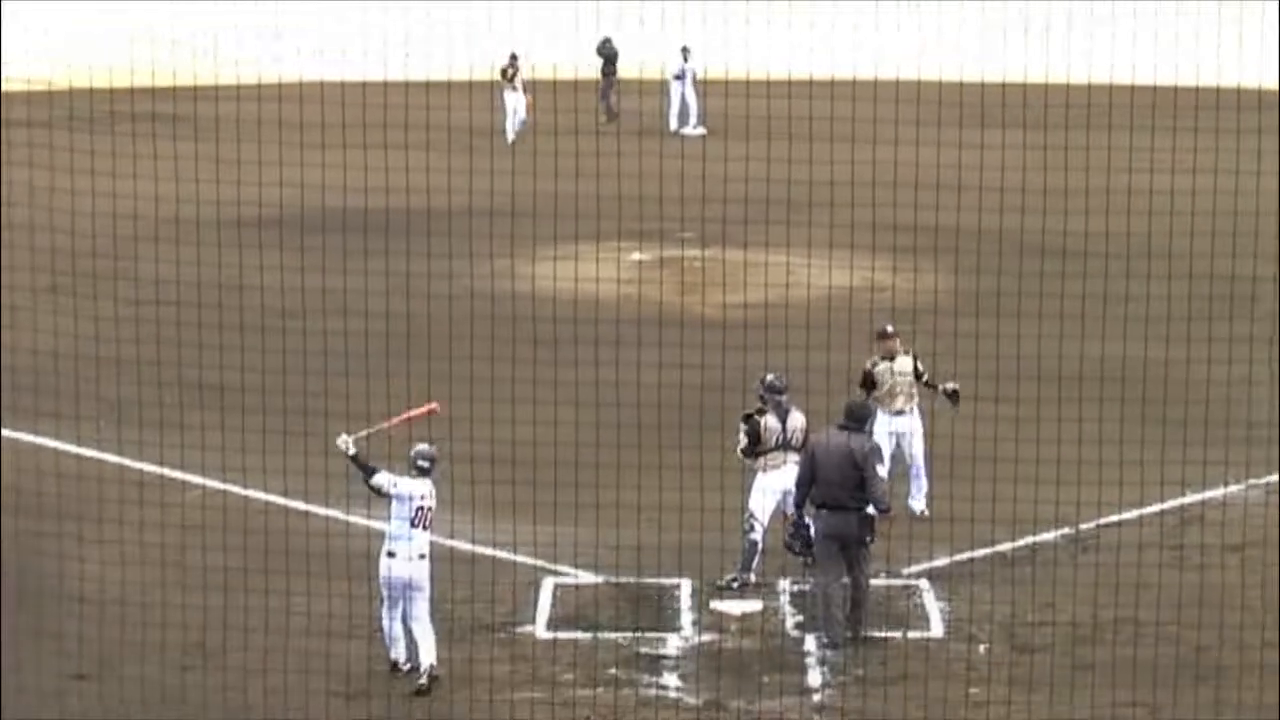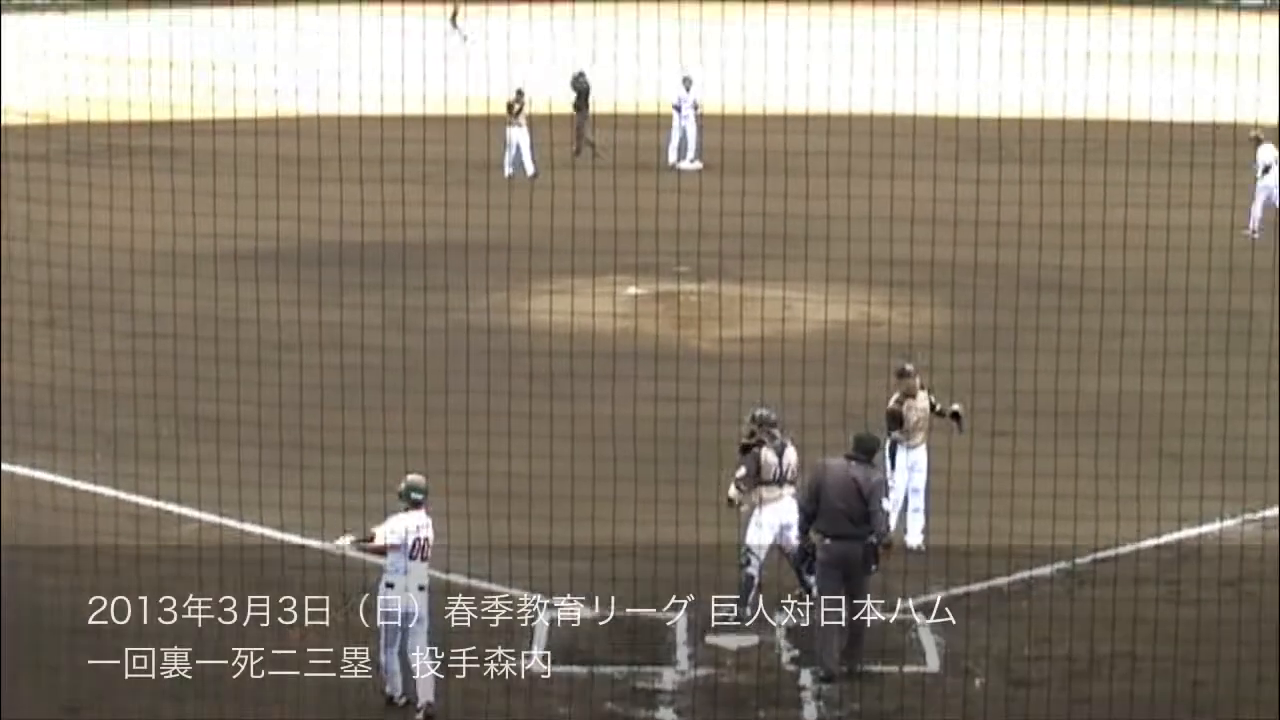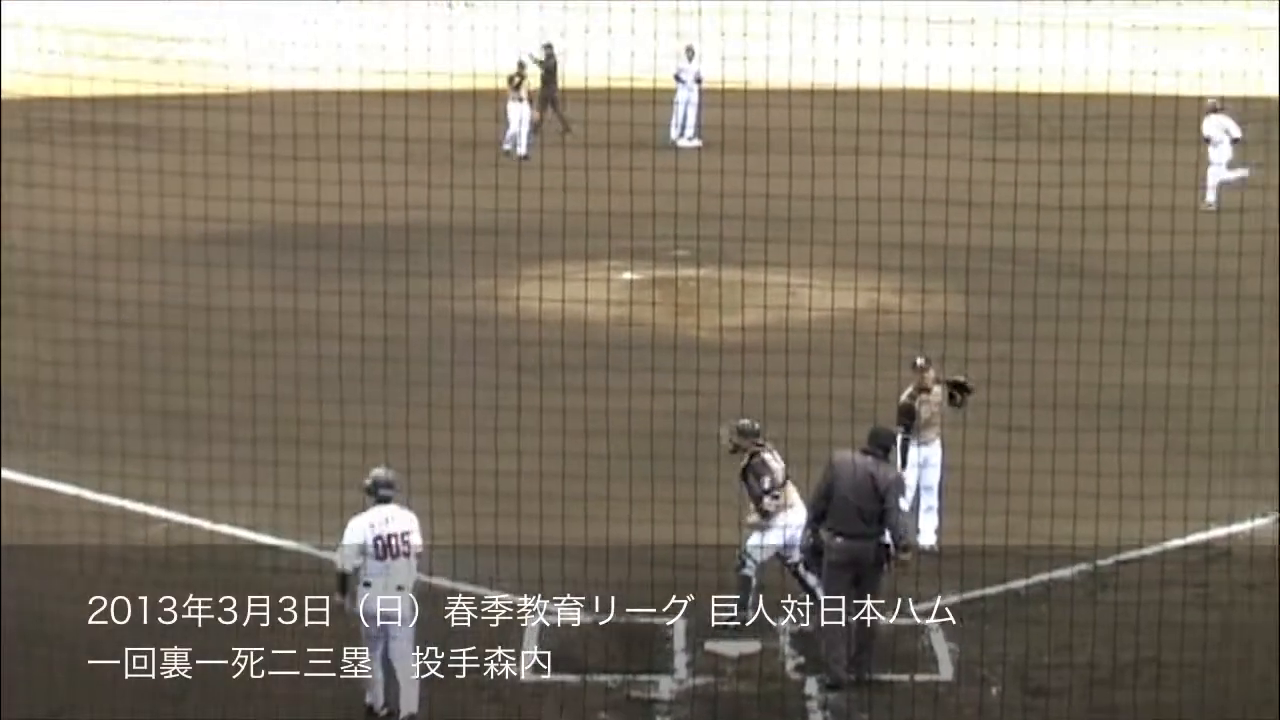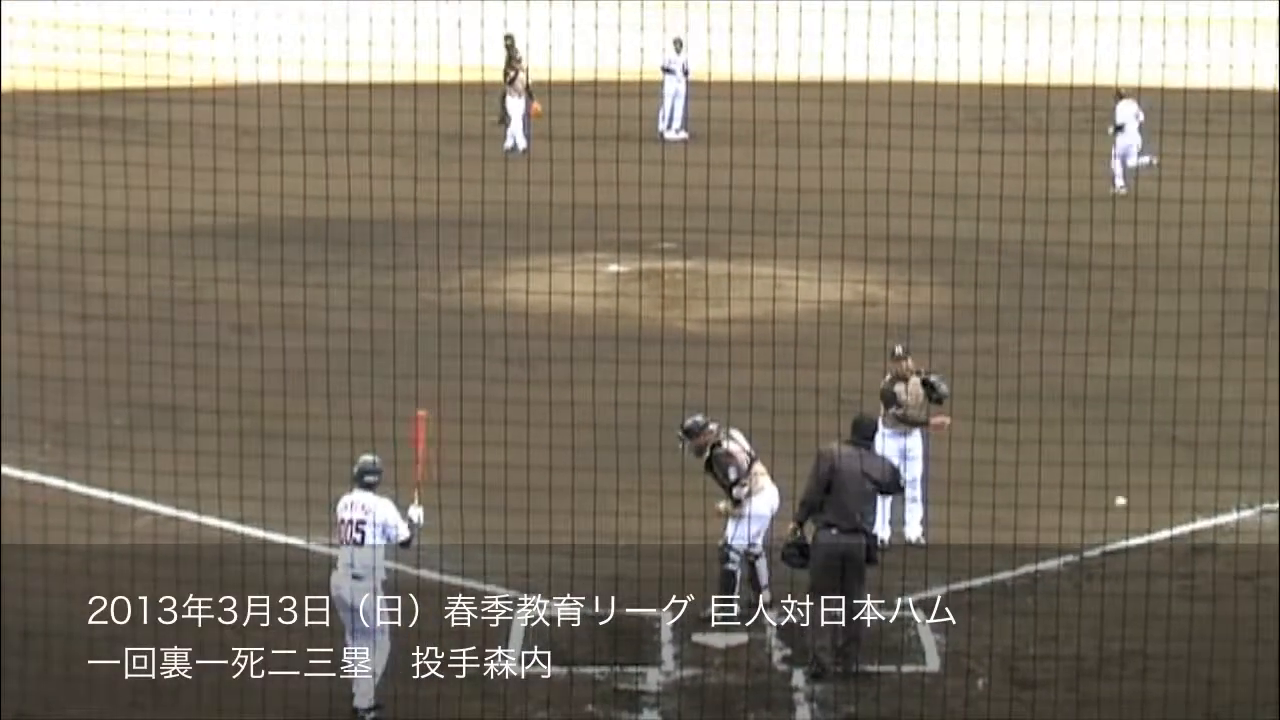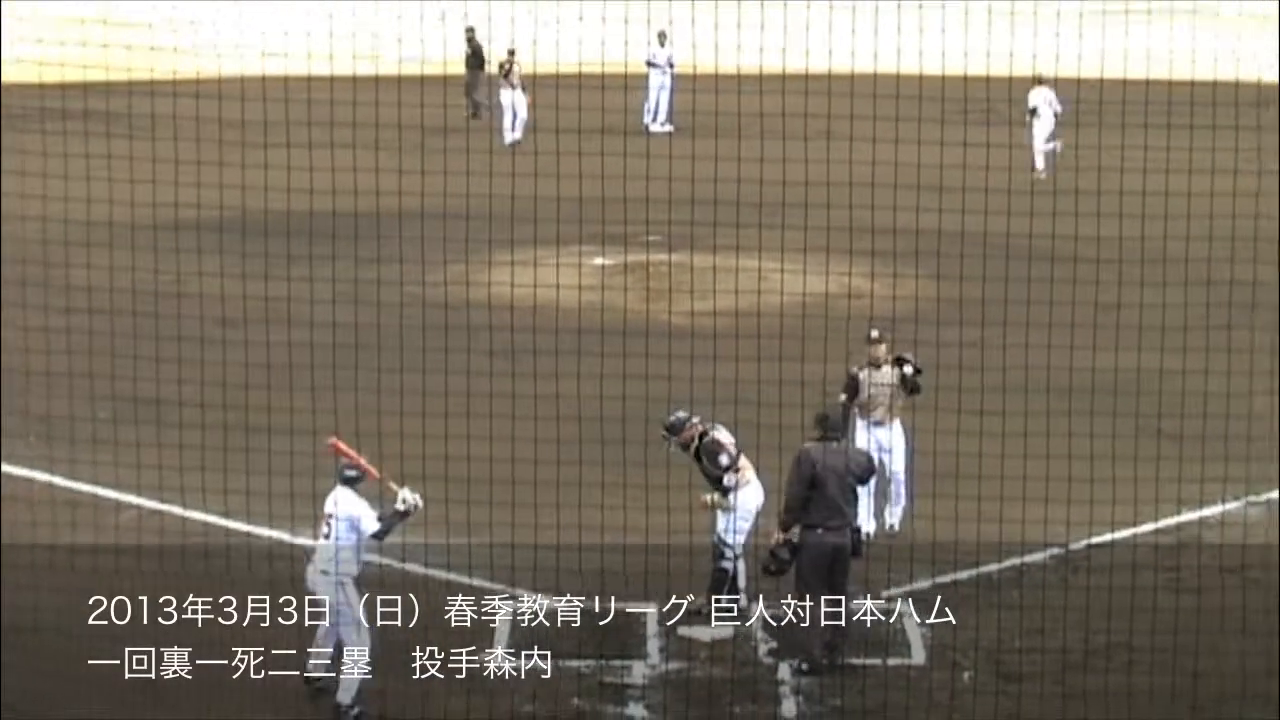
dt=0.4s
person 1, frame 1
left shoulder: (818, 440)
right shoulder: (868, 446)
left elbow: (804, 479)
right elbow: (874, 483)
left wrist: (798, 508)
right wrist: (882, 507)
left hip: (825, 517)
right hip: (856, 519)
left knee: (828, 578)
right knee: (859, 576)
left ankle: (833, 634)
right ankle: (856, 627)
person 1, frame 2
left shoulder: (825, 467)
right shoulder: (874, 478)
left elbow: (808, 504)
right elbow: (878, 513)
left wrist: (804, 530)
right wrist: (883, 539)
left hip: (829, 546)
right hip: (858, 549)
left knee: (828, 607)
right knee: (856, 606)
left ankle: (829, 666)
right ankle: (853, 661)
person 1, frame 3
left shoulder: (839, 461)
right shoulder: (890, 476)
left elbow: (819, 499)
right elbow: (893, 514)
left wrist: (813, 526)
right wrist: (902, 546)
left hip: (838, 544)
right hip: (870, 548)
left ankle: (836, 673)
right ankle: (861, 668)
person 1, frame 4
left shoulder: (830, 454)
right shoulder: (882, 466)
left elbow: (813, 493)
right elbow: (895, 488)
left wrist: (799, 520)
left hip: (828, 537)
right hip: (858, 540)
left knee: (822, 599)
right knee: (853, 601)
left ankle: (821, 662)
right ankle: (847, 660)
person 1, frame 5
left shoulder: (807, 454)
right shoulder: (856, 456)
left elbow: (795, 496)
right elbow: (868, 475)
left wrist: (784, 527)
left hip: (814, 536)
right hip: (844, 536)
left knee: (811, 596)
right knee: (838, 596)
left ankle: (814, 658)
right ankle: (833, 653)
person 2, frame 1
left shoulder: (406, 486)
right shoulder: (428, 487)
left elbow: (378, 479)
right elbow: (385, 490)
left wrist: (352, 455)
right wrist: (360, 465)
left hip: (393, 562)
right hip: (419, 563)
left knee: (391, 612)
right knee: (419, 616)
left ankle: (399, 659)
right ankle: (428, 665)
person 2, frame 2
left shoulder: (399, 521)
right shoulder: (426, 521)
left elbow: (383, 543)
left wrist: (354, 543)
right wrist: (360, 543)
left hip: (392, 594)
right hip: (419, 595)
left knee: (389, 646)
right knee: (419, 650)
left ankle: (395, 693)
person 2, frame 3
left shoulder: (359, 522)
right shoulder: (408, 517)
left elbow: (344, 565)
right elbow: (416, 555)
left wrist: (341, 592)
left hip: (370, 595)
right hip: (401, 595)
left knee: (372, 651)
right knee: (403, 654)
person 2, frame 4
left shoulder: (343, 502)
right shoulder: (382, 505)
right elbow: (404, 540)
left wrist: (406, 520)
right wrist: (413, 519)
left hip: (341, 580)
right hip: (364, 584)
left knee: (355, 640)
right knee: (377, 645)
left ankle: (363, 696)
person 2, frame 5
left shoulder: (335, 497)
right shoulder: (355, 502)
left elbow: (373, 522)
right elbow: (377, 533)
left wrist: (402, 508)
right wrist: (401, 510)
left hip: (317, 574)
right hip: (335, 580)
left knee: (330, 625)
right knee: (357, 642)
left ankle: (315, 675)
person 3, frame 1
left shoulder: (759, 419)
right shoulder: (798, 415)
left elbow: (746, 452)
right elbow: (802, 447)
left wrist: (743, 434)
left hip: (769, 476)
right hip: (793, 472)
left knee: (754, 525)
left ankle: (745, 574)
person 3, frame 2
left shoulder: (756, 452)
right shoulder: (789, 448)
left elbow: (742, 482)
right elbow: (791, 479)
left wrist: (733, 501)
left hip: (767, 511)
right hip: (789, 506)
left knee: (750, 560)
right knee: (796, 552)
left ankle: (743, 609)
right ankle: (813, 590)
person 3, frame 3
left shoulder: (757, 462)
right shoulder: (763, 451)
left elbow: (772, 495)
left wrist: (760, 518)
right wrist: (760, 511)
left hip: (780, 518)
right hip: (796, 511)
left knee: (747, 562)
right knee: (793, 558)
left ankle: (743, 614)
right ankle: (818, 595)
person 3, frame 4
left shoulder: (720, 453)
right shoulder: (729, 433)
left elbow: (740, 483)
right elbow: (752, 458)
left wrist: (732, 506)
left hip: (753, 502)
right hip: (768, 493)
left knee: (730, 552)
right knee: (753, 548)
left ankle: (726, 607)
right ankle: (762, 596)
person 3, frame 5
left shoulder: (708, 444)
right shoulder: (711, 431)
left elbow: (731, 468)
left wrist: (721, 497)
left hip: (739, 496)
right hip: (751, 490)
left knee: (723, 548)
right knee: (734, 547)
left ankle: (715, 601)
right ankle: (736, 598)
person 4, frame 1
left shoulder: (910, 356)
right shoulder: (873, 367)
left elbow: (922, 377)
right elbow: (863, 397)
left wrist: (941, 389)
left hip: (911, 416)
right hip: (886, 419)
left knee: (917, 461)
right knee: (879, 462)
left ankle: (918, 503)
person 4, frame 2
left shoulder: (924, 391)
right shoulder: (896, 406)
left elbow: (934, 408)
right elbow: (893, 440)
left wrist: (948, 413)
right wrist: (892, 470)
left hip: (920, 450)
right hip: (900, 451)
left knee: (917, 494)
right knee: (896, 495)
left ankle: (914, 538)
person 4, frame 3
left shoulder: (942, 386)
right shoulder: (908, 400)
left elbow: (959, 403)
right elbow: (905, 437)
left wrist: (963, 392)
right wrist: (903, 468)
left hip: (934, 445)
right hip: (911, 446)
left knee: (931, 491)
right knee: (905, 492)
left ankle: (927, 538)
person 4, frame 4
left shoulder: (921, 377)
right shoulder: (888, 387)
left elbow: (938, 400)
right elbow: (901, 417)
left wrist: (936, 390)
right wrist: (930, 422)
left hip: (913, 435)
right hip: (889, 434)
left knee: (914, 483)
left ankle: (913, 532)
right ankle: (881, 533)
person 4, frame 5
left shoulder: (898, 367)
right shoulder: (857, 373)
left elbow: (913, 391)
right elbow: (846, 405)
left wrist: (914, 373)
left hip: (892, 428)
right hip: (866, 428)
left knee: (897, 475)
left ankle: (893, 517)
right ankle: (866, 526)
